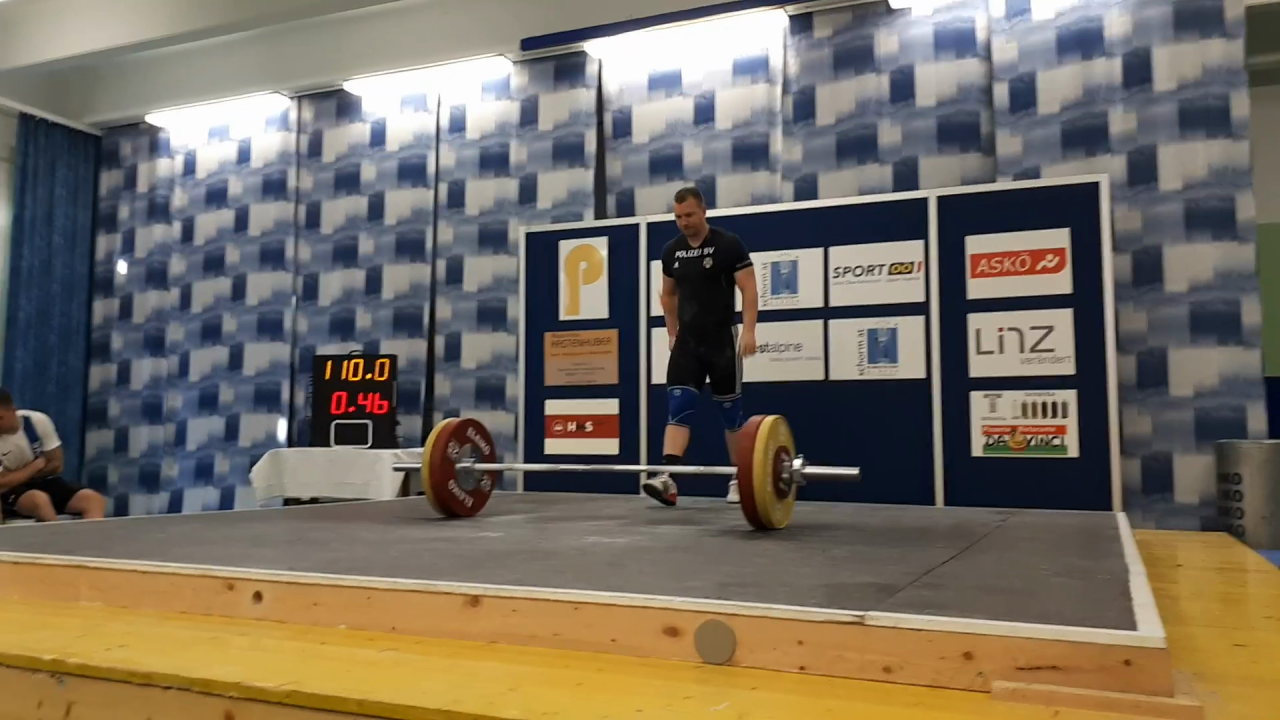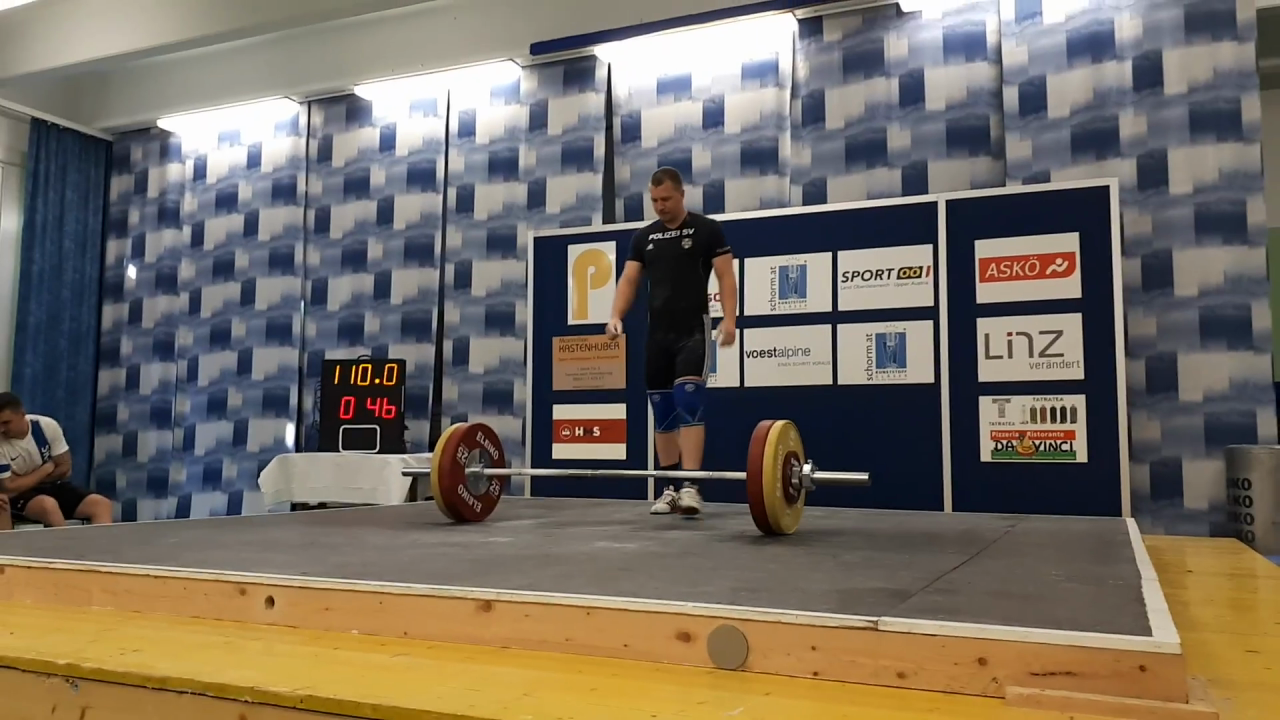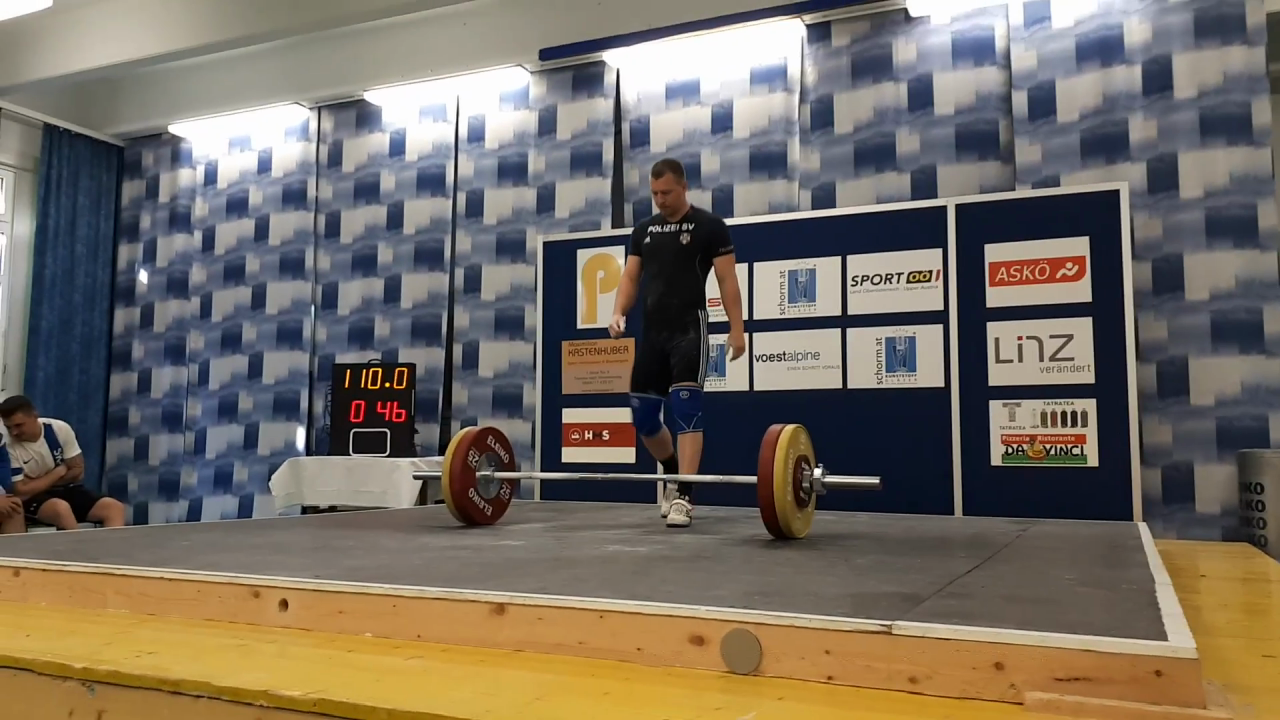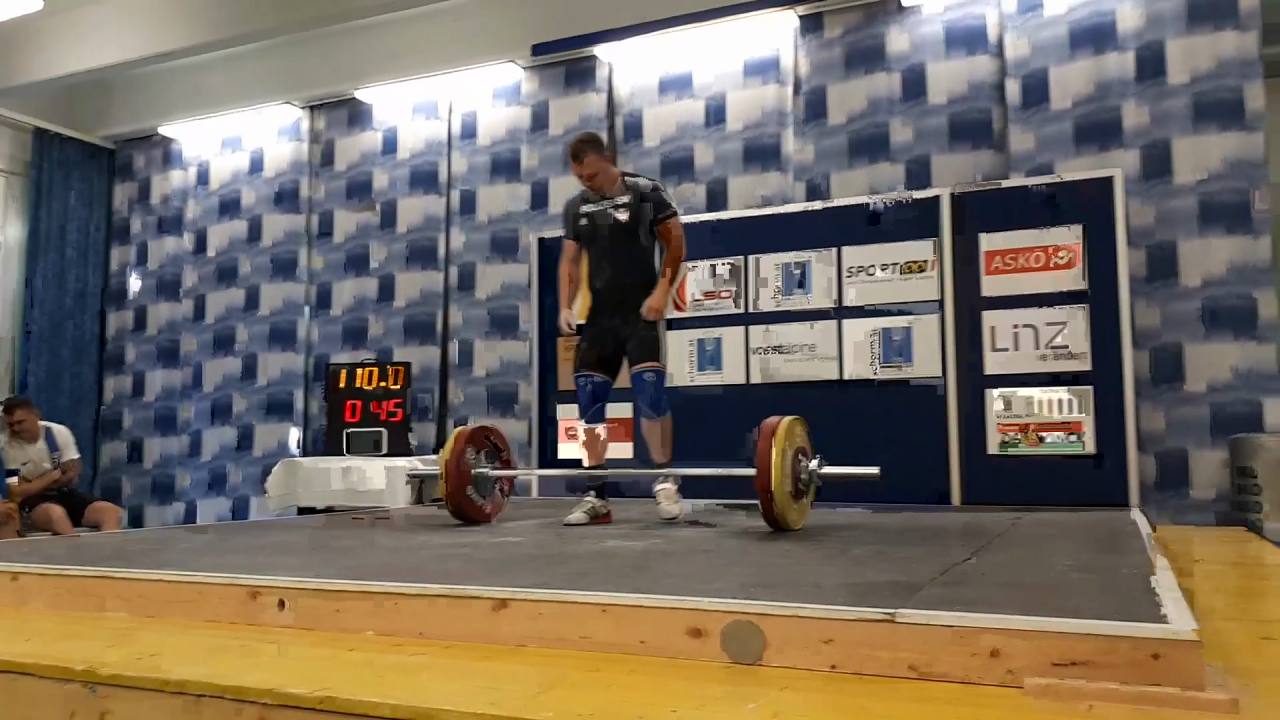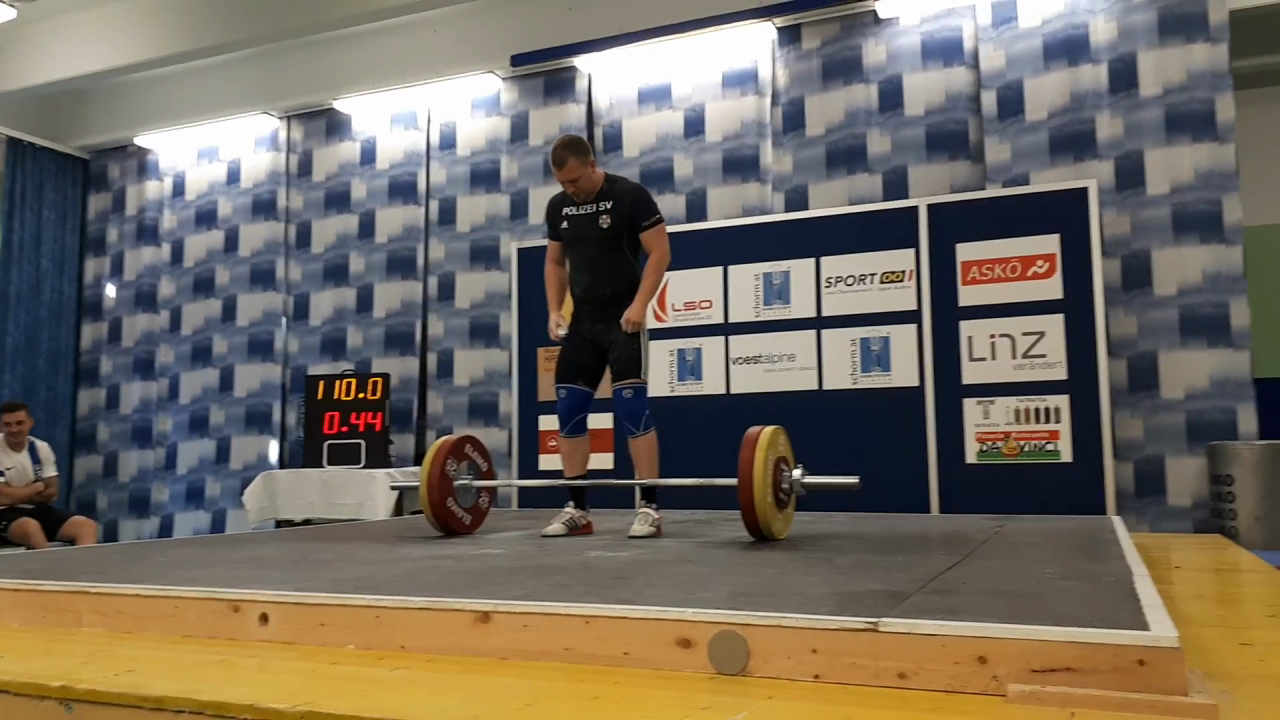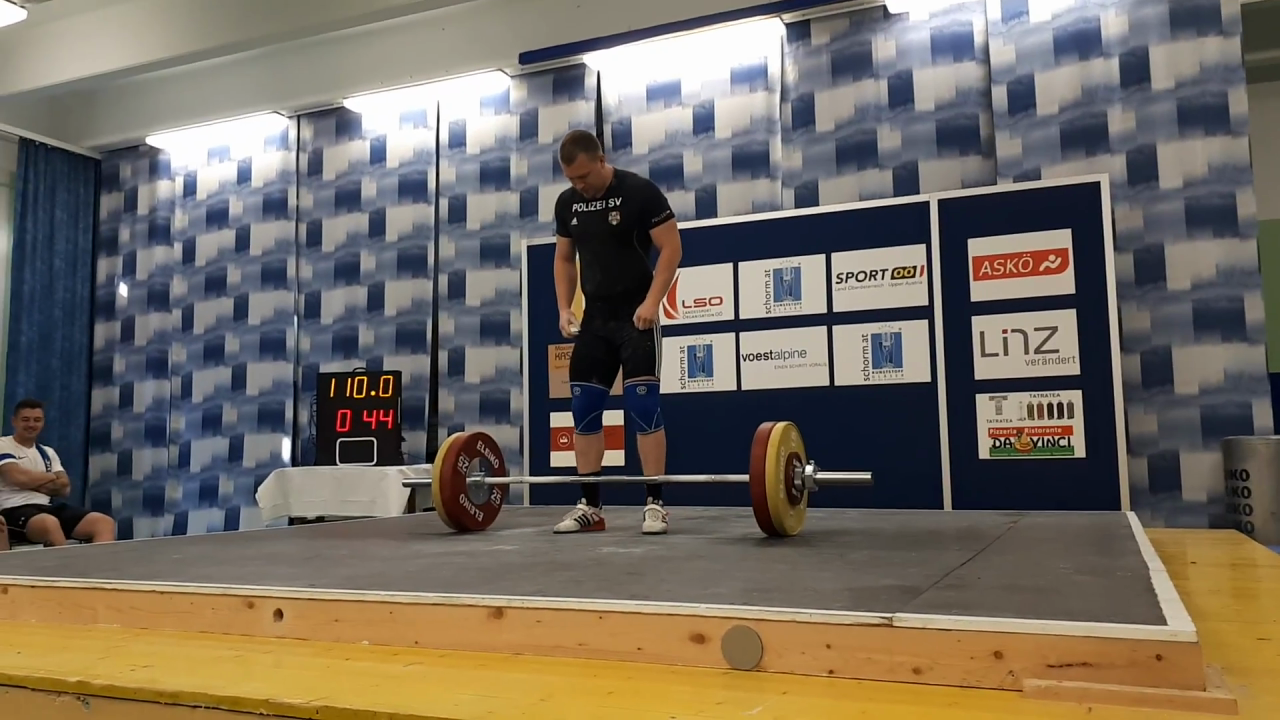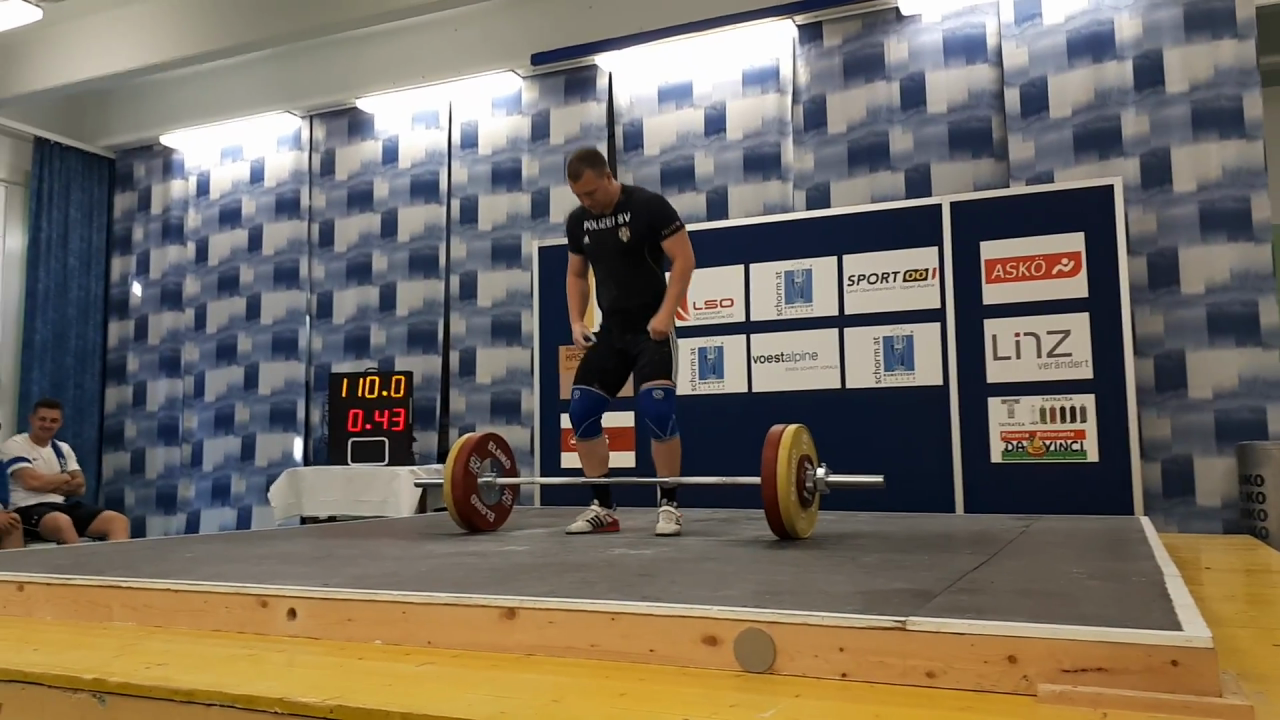
dt=0.5s
person 1, frame 1
left shoulder: (729, 245)
right shoulder: (671, 250)
left elbow: (749, 289)
left wrist: (749, 331)
right wrist: (673, 330)
left hip: (722, 340)
right hip: (688, 340)
left knee: (729, 409)
right knee: (678, 405)
left ankle: (739, 479)
right ankle: (667, 479)
person 1, frame 2
left shoulder: (707, 229)
right shoulder: (644, 237)
left elbow: (727, 276)
right elbow: (628, 280)
left wrist: (729, 318)
right wrist: (615, 316)
left hip: (693, 330)
right hip: (657, 332)
left knee: (688, 401)
right knee: (662, 410)
left ankle: (690, 487)
right ankle: (670, 489)
person 1, frame 3
left shoulder: (709, 226)
right shoulder: (643, 230)
left elbow: (727, 279)
right elbow: (630, 277)
left wrist: (736, 328)
right wrist: (618, 313)
left hip: (688, 328)
right hip: (651, 331)
left knee: (685, 407)
right knee: (642, 415)
left ankle: (683, 497)
right ankle: (674, 475)
person 1, frame 4
left shoulder: (647, 193)
right shoulder: (575, 207)
left elbow: (674, 243)
right elbow: (569, 261)
left wrist: (662, 290)
right wrist: (565, 306)
left hip: (640, 312)
right hip: (600, 314)
left knee: (650, 392)
right knee: (588, 399)
left ankle: (664, 479)
right ankle: (596, 497)
person 1, frame 5
left shoulder: (631, 196)
right shoulder: (557, 207)
left elbow: (659, 252)
left wrist: (640, 304)
right wrist: (554, 310)
left hip: (623, 319)
right hip: (581, 322)
left knee: (631, 406)
right knee: (569, 410)
left ankle: (649, 508)
right ankle: (576, 508)
person 1, frame 6
left shoulder: (640, 192)
right shoulder: (567, 203)
left elbow: (671, 249)
right elbow: (564, 258)
left wrist: (651, 302)
right wrist: (564, 308)
left hip: (635, 316)
right hip: (594, 319)
left knee: (642, 405)
right knee: (584, 409)
left ankle: (655, 504)
right ankle: (590, 505)
person 1, frame 7
left shoulder: (649, 206)
right shoulder: (578, 221)
left elbow: (684, 259)
right elbow: (576, 276)
left wrist: (665, 313)
right wrist: (576, 322)
left hip: (652, 329)
right hip: (611, 331)
left knee: (655, 409)
right knee: (582, 410)
left ankle: (669, 504)
right ankle: (603, 506)
